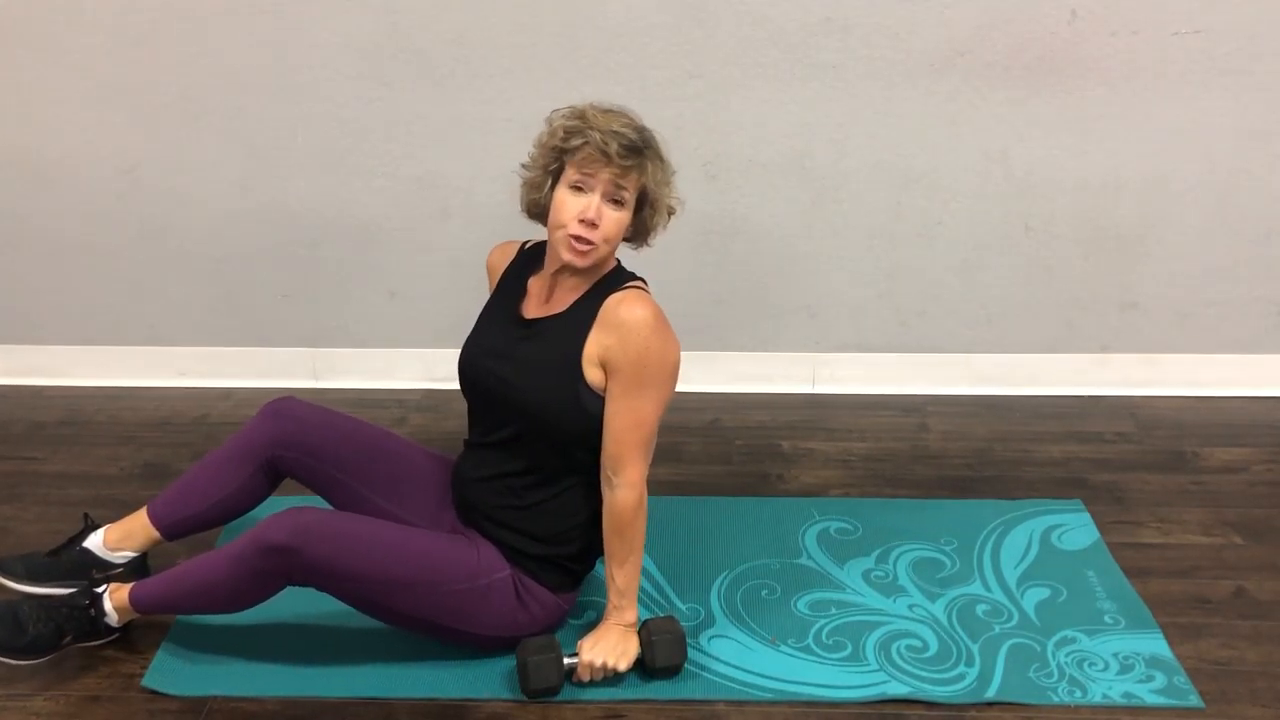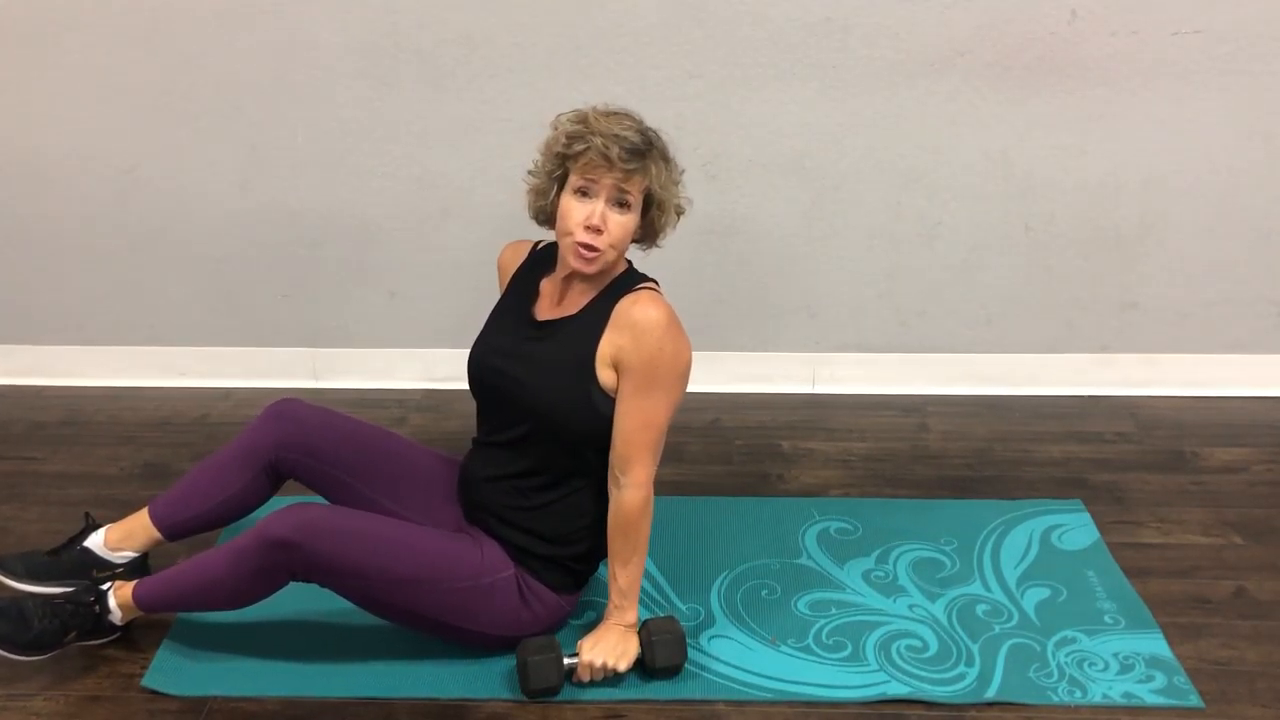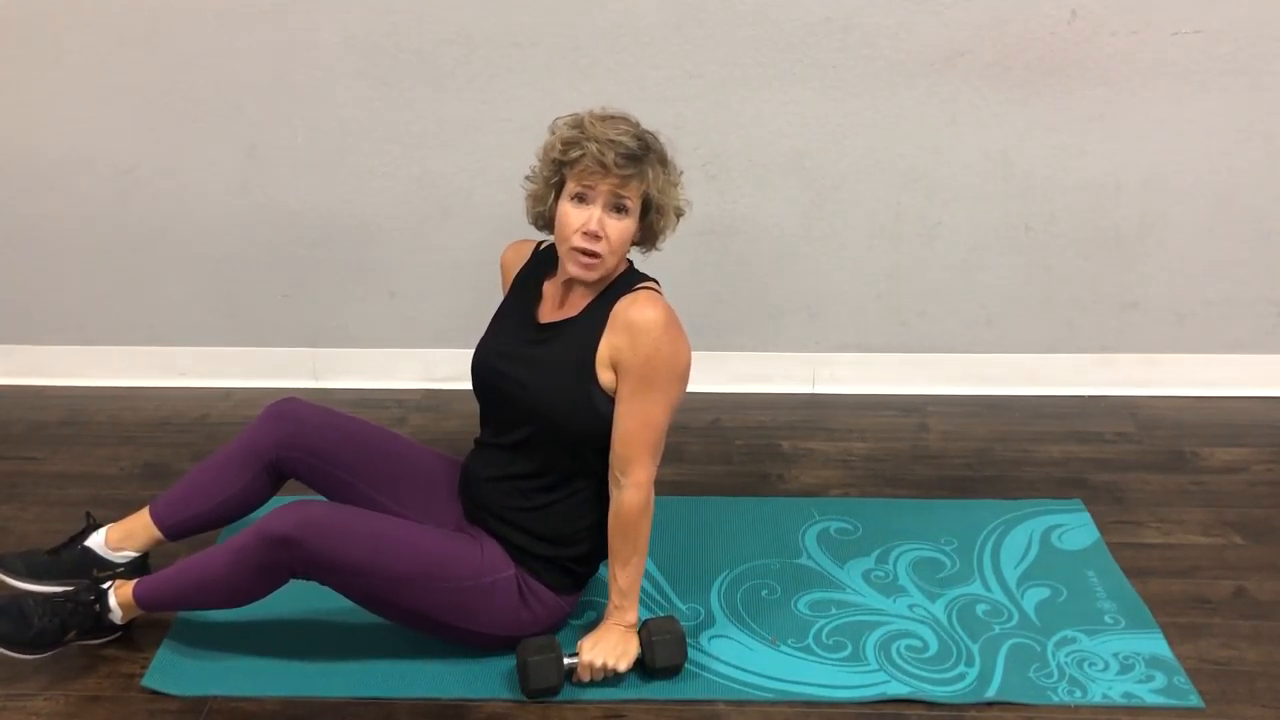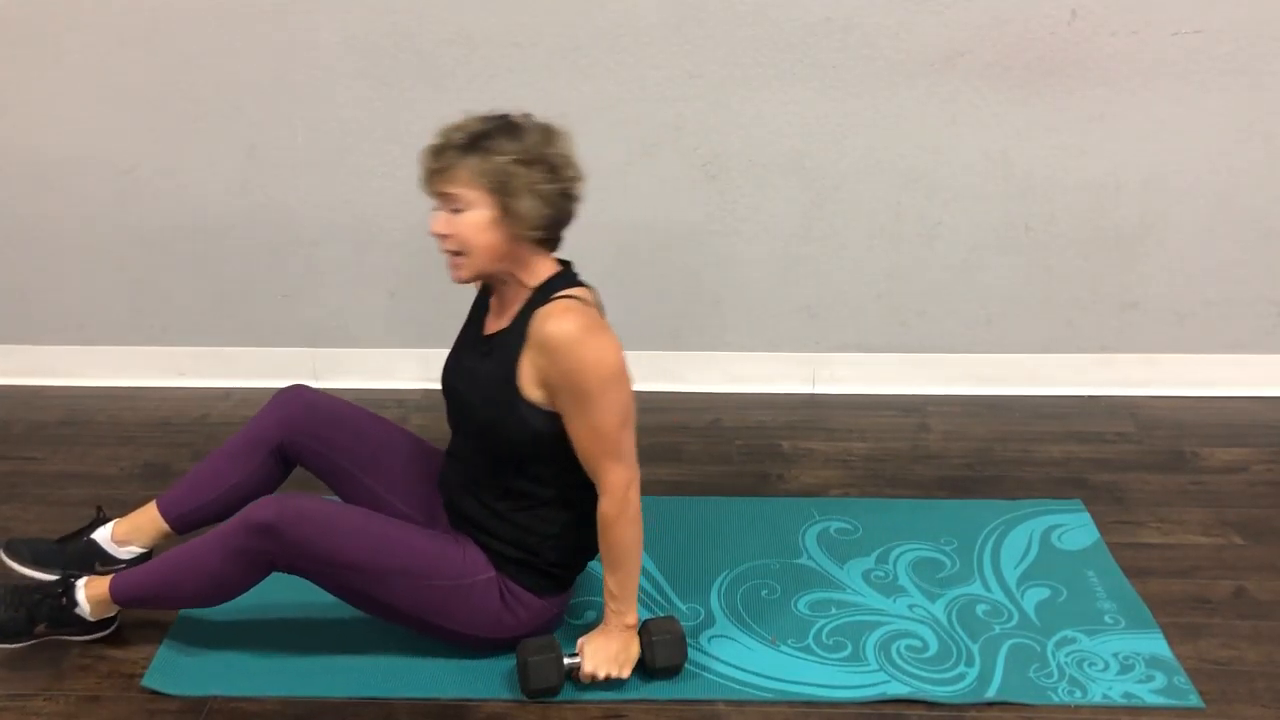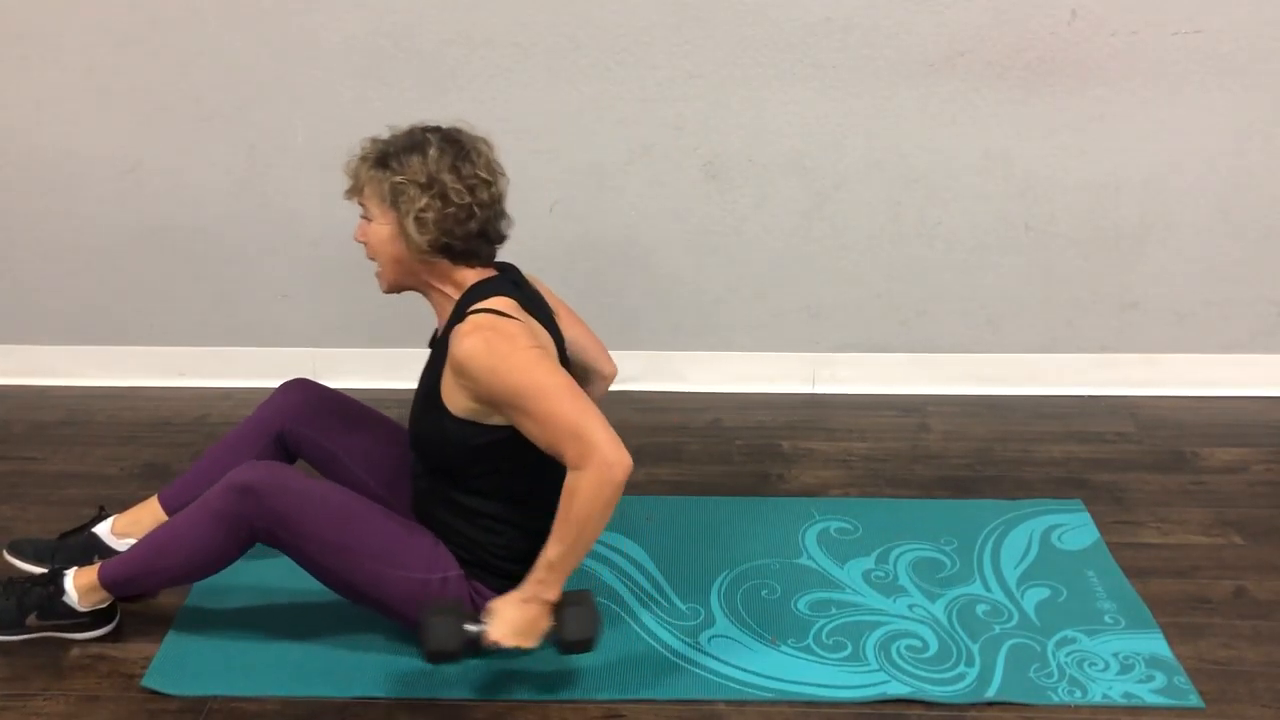
dt=0.5s
person 1, frame 1
left shoulder: (631, 321)
right shoulder: (509, 264)
left elbow: (625, 481)
left wrist: (621, 620)
left hip: (522, 579)
right hip: (463, 503)
left knee: (293, 538)
right knee: (283, 425)
left ankle: (108, 607)
right ankle: (109, 550)
person 1, frame 2
left shoulder: (644, 322)
right shoulder: (520, 263)
left elbow: (632, 482)
left wrist: (621, 620)
left hip: (525, 579)
right hip: (471, 500)
left knee: (297, 533)
right knee: (286, 427)
left ankle: (111, 605)
right ankle: (110, 550)
person 1, frame 3
left shoulder: (642, 322)
right shoulder: (523, 263)
left elbow: (632, 483)
left wrist: (621, 620)
left hip: (525, 581)
right hip: (472, 501)
left knee: (297, 530)
right knee: (287, 427)
left ankle: (111, 605)
right ankle: (111, 550)
person 1, frame 4
left shoulder: (562, 329)
right shoulder: (504, 282)
left elbow: (620, 481)
left wrist: (619, 624)
left hip: (508, 588)
right hip: (462, 512)
left knee: (275, 524)
right knee: (294, 413)
left ankle: (89, 602)
right ankle: (120, 544)
person 1, frame 5
left shoulder: (482, 338)
right shoulder: (502, 286)
left elbow: (607, 461)
right elbow: (600, 371)
left wrist: (536, 595)
right wrist: (522, 452)
left hip: (480, 588)
right hip: (455, 516)
left knee: (256, 490)
right knee: (296, 407)
left ankle: (83, 595)
right ankle: (118, 538)
